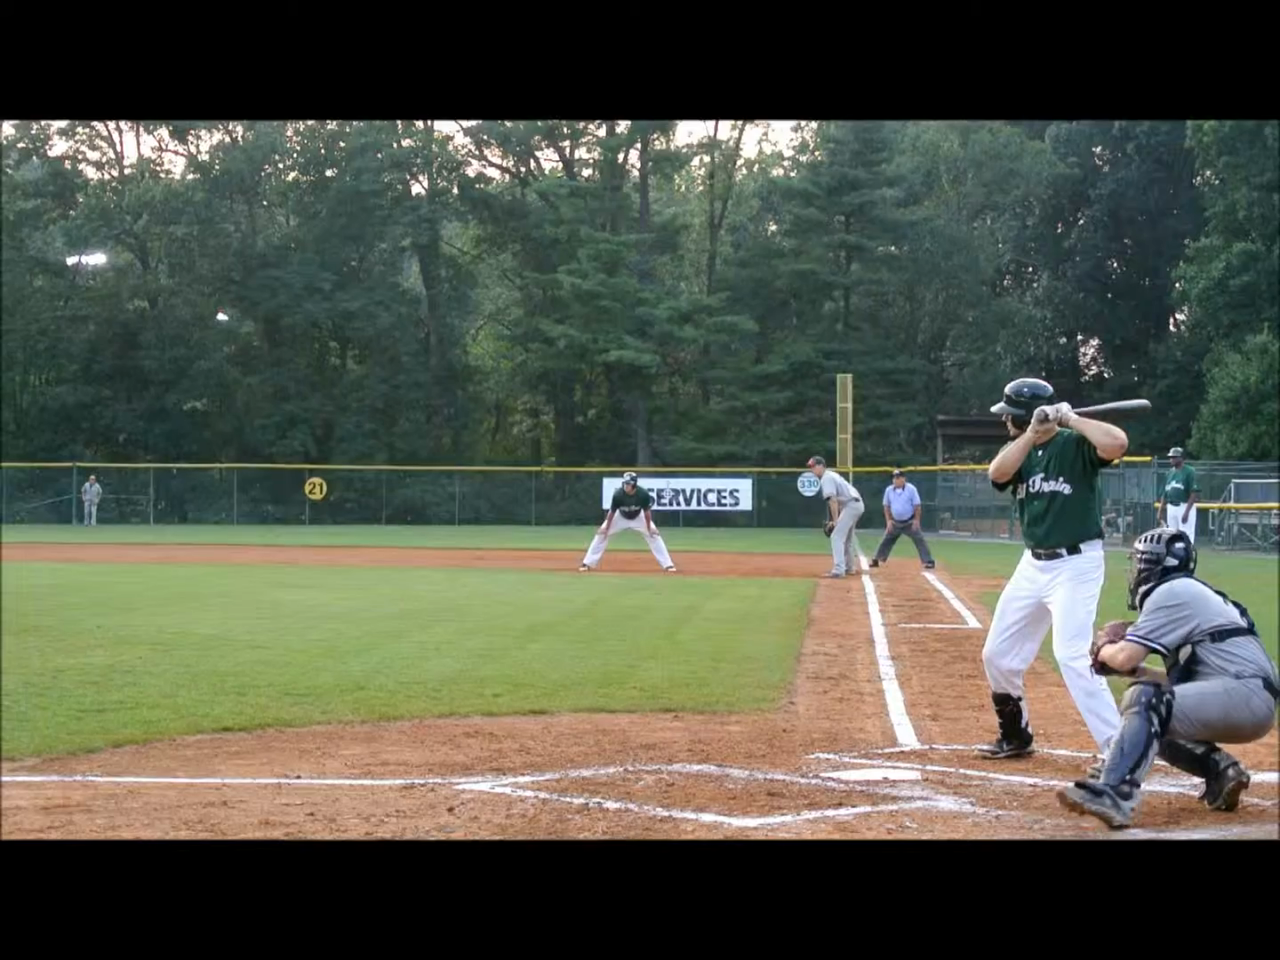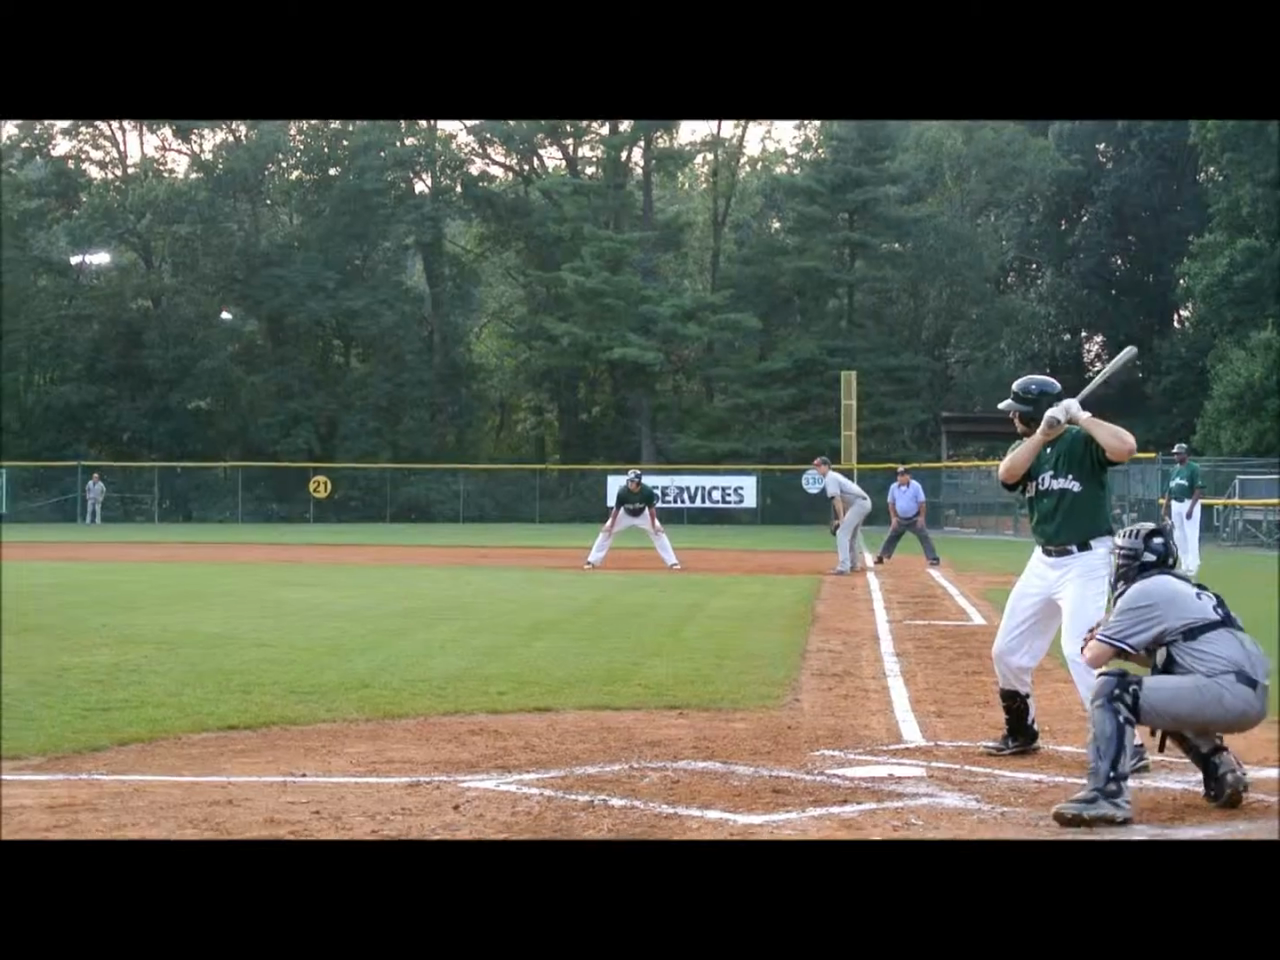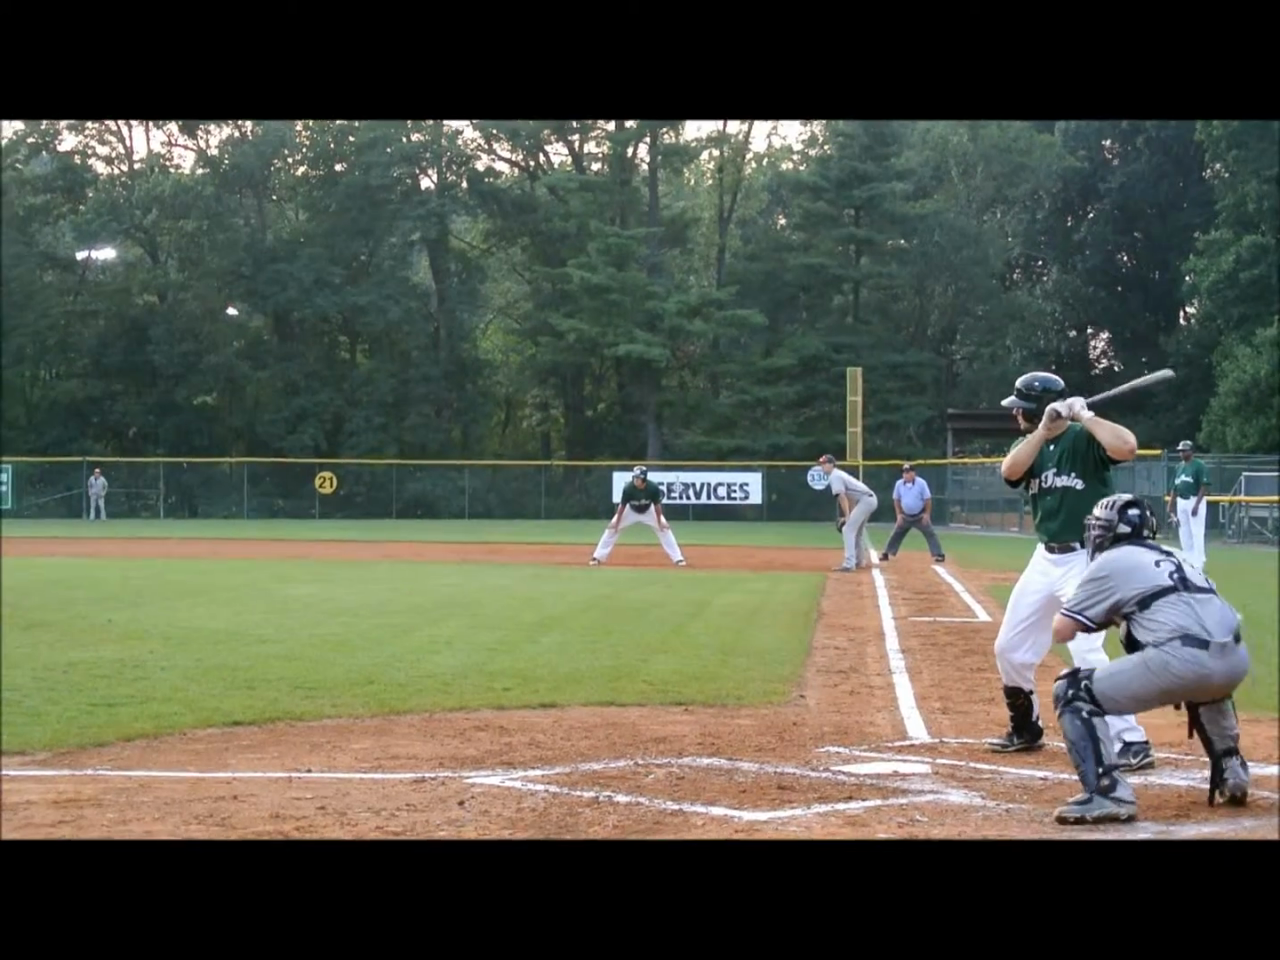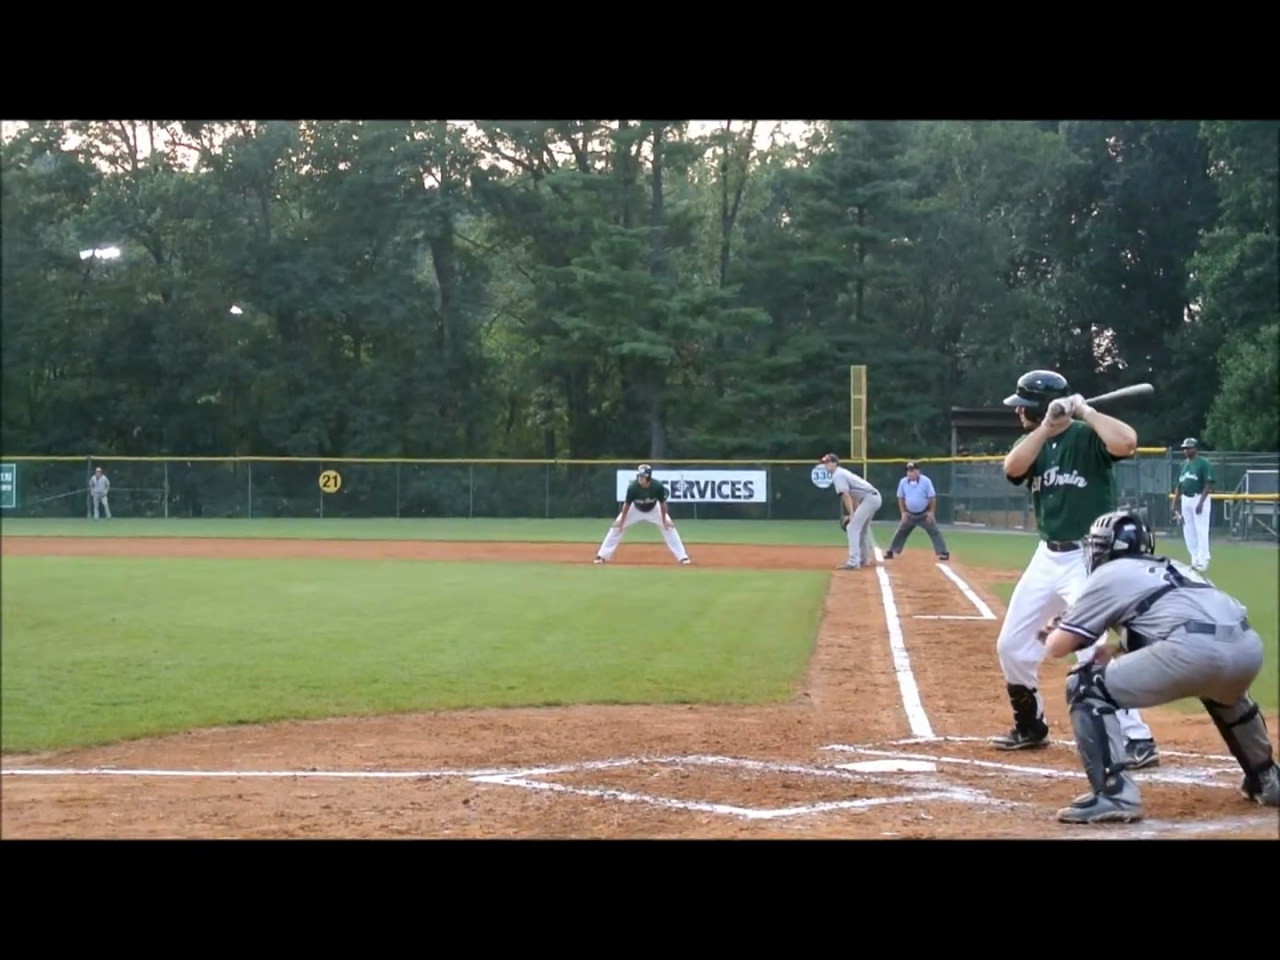
dt=0.3s
person 1, frame 1
left shoulder: (1076, 443)
right shoulder: (1019, 447)
left elbow: (1117, 442)
right elbow: (997, 474)
left wrist: (1070, 418)
right wrist: (1033, 433)
left hip: (1076, 565)
right hip: (1033, 565)
left knee: (1071, 655)
right knee: (998, 654)
right ankle: (1015, 734)
person 1, frame 2
left shoulder: (1084, 441)
right shoulder: (1026, 446)
left elbow: (1126, 447)
right elbow: (1007, 474)
left wrist: (1081, 417)
right wrist: (1043, 433)
left hip: (1087, 562)
right hip: (1043, 562)
left knee: (1080, 655)
right knee: (1007, 651)
left ankle: (1128, 747)
right ankle: (1022, 732)
person 1, frame 3
left shoulder: (1086, 438)
right shoulder: (1029, 442)
left elbow: (1127, 447)
right elbow: (1010, 471)
left wrist: (1083, 415)
right wrist: (1045, 429)
left hip: (1088, 559)
right hip: (1046, 559)
left knee: (1084, 650)
right knee: (1010, 647)
left ankle: (1133, 743)
right ankle: (1026, 729)
person 1, frame 4
left shoulder: (1088, 436)
right shoulder: (1031, 441)
left elbow: (1126, 441)
right elbow: (1012, 467)
left wrist: (1084, 411)
right wrist: (1048, 425)
left hip: (1090, 557)
right hip: (1047, 556)
left knee: (1088, 649)
right knee: (1013, 645)
left ankle: (1137, 740)
right ankle: (1031, 726)
person 2, frame 1
left shoulder: (1172, 591)
right shoulder: (1190, 594)
left elbow: (1125, 658)
right elbow: (1182, 682)
left wrist: (1103, 649)
right wrist: (1136, 672)
left hip: (1247, 698)
right hip: (1250, 705)
left knee: (1144, 700)
right knee: (1150, 726)
left ankle: (1114, 794)
right ankle: (1220, 771)
person 2, frame 2
left shoulder: (1145, 590)
right shoulder: (1184, 588)
left elbow: (1095, 657)
left wrist: (1100, 638)
right wrist: (1131, 649)
left hip: (1227, 695)
right hip: (1252, 698)
left knee: (1112, 690)
right knee: (1166, 696)
left ankle: (1109, 798)
right ankle: (1223, 771)
person 2, frame 3
left shoulder: (1109, 562)
right shoulder: (1170, 556)
left elbow: (1061, 632)
left wrist: (1096, 615)
left hip: (1187, 658)
right hip: (1235, 657)
left knee: (1070, 691)
left ankle: (1106, 793)
right ankle: (1229, 772)
person 2, frame 4
left shoulder: (1107, 576)
right shoulder: (1166, 567)
left elbow: (1057, 646)
left wrist: (1054, 633)
right wrist: (1116, 650)
left hip: (1198, 651)
right hip: (1247, 646)
left knee: (1084, 686)
right knee: (1222, 691)
left ankle: (1115, 795)
